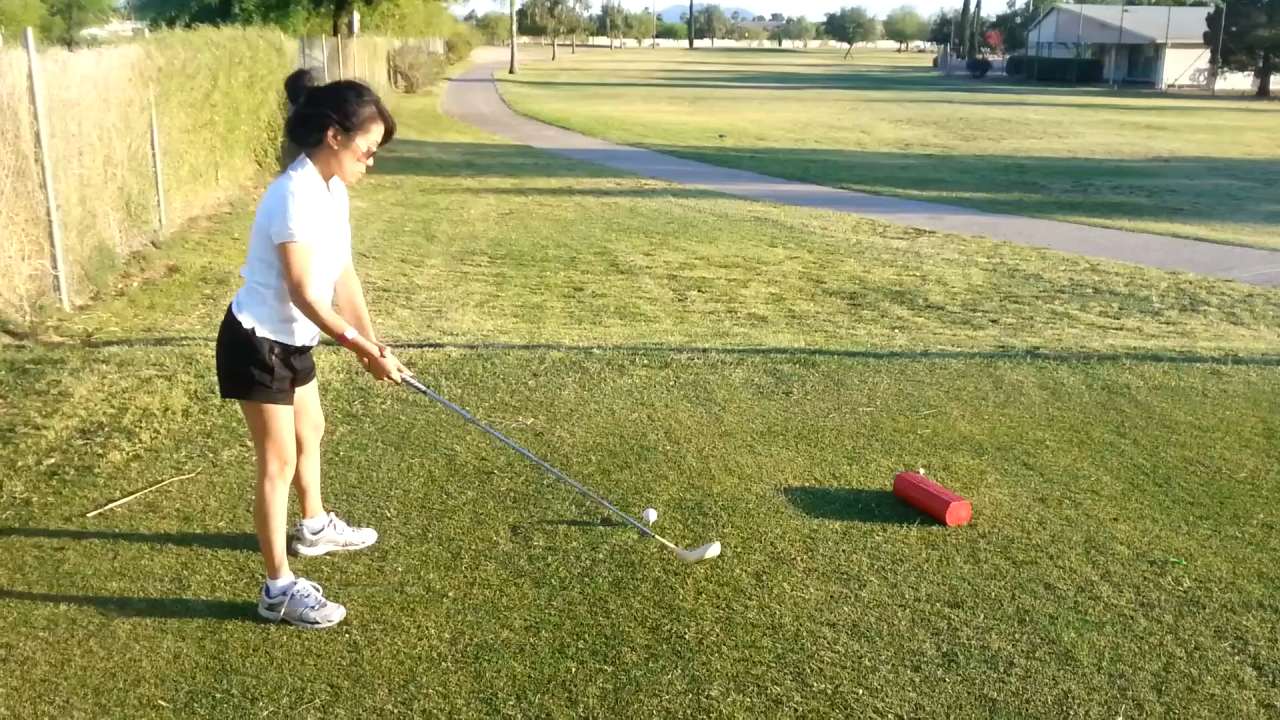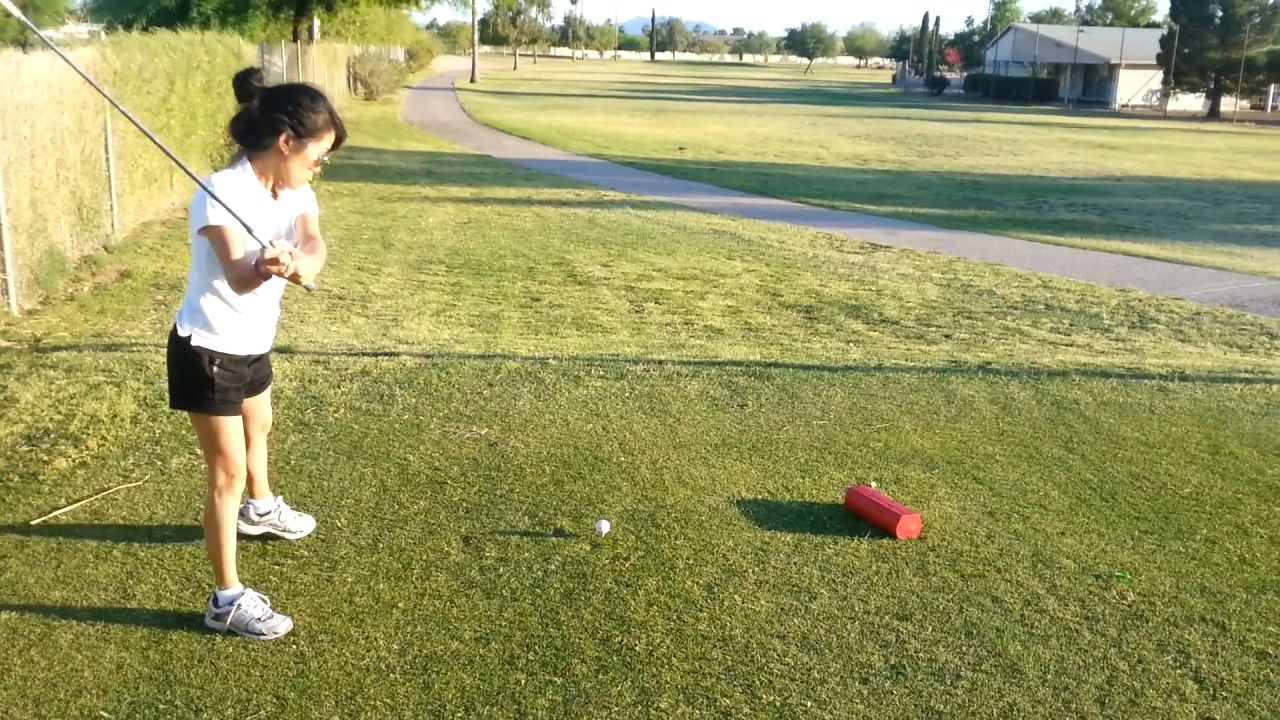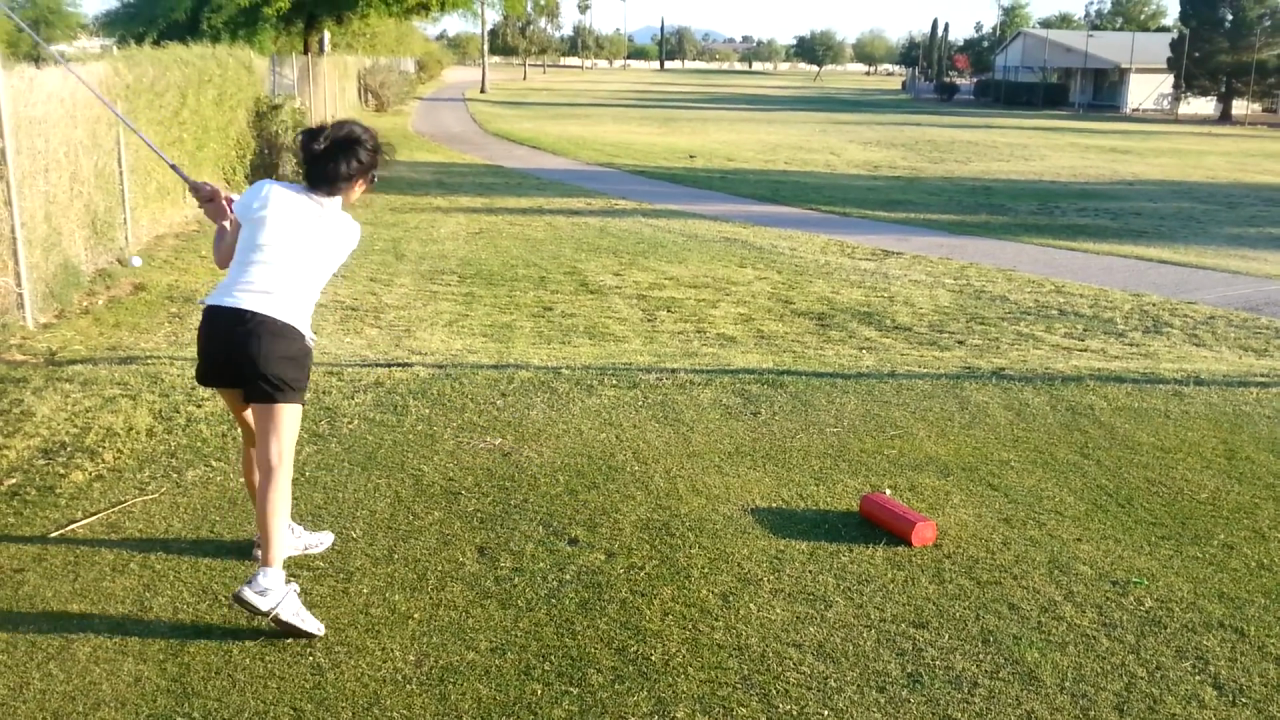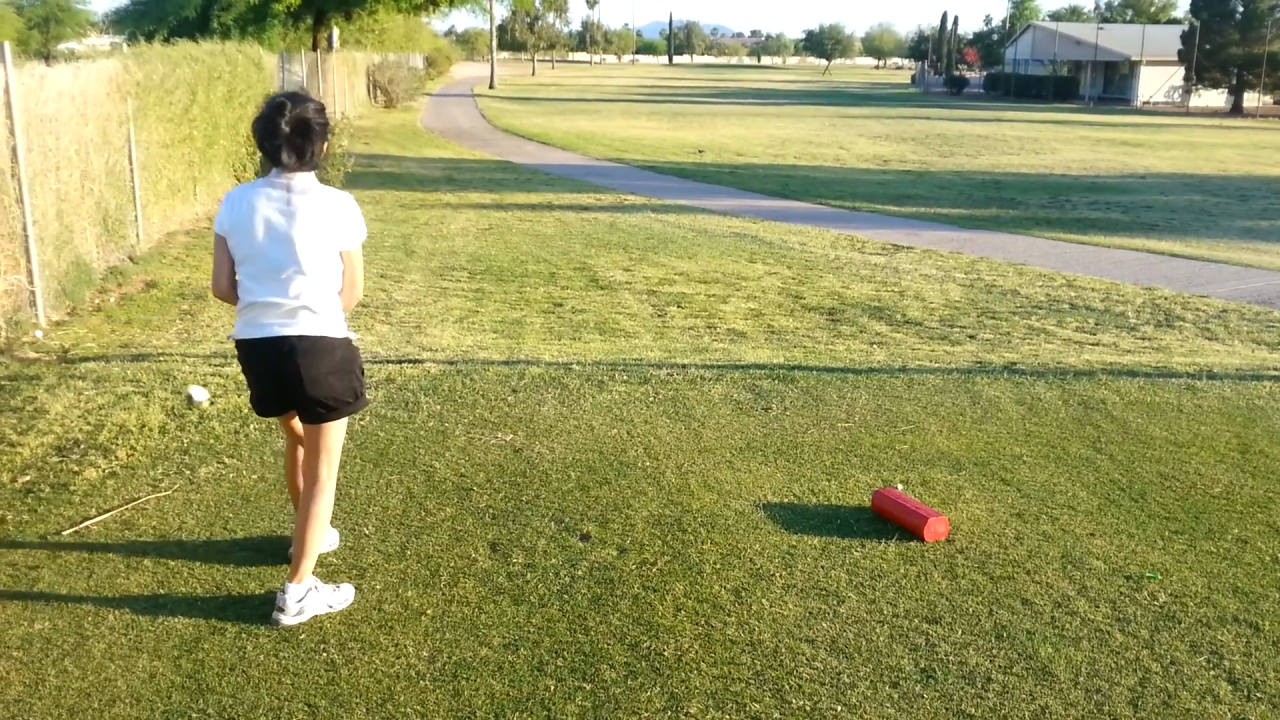
dt=0.7s
person 1, frame 1
left shoulder: (330, 189)
right shoulder: (297, 196)
left elbow: (342, 273)
right elbow: (305, 296)
left wrist: (370, 336)
right wrist: (363, 349)
left hip: (288, 340)
right hip: (257, 342)
left knee: (310, 433)
right knee: (278, 460)
left ankle: (314, 526)
right ankle: (279, 588)
person 1, frame 2
left shoulder: (295, 193)
right shoulder: (221, 192)
left elbow: (313, 243)
right elbow: (236, 275)
left wrist: (304, 263)
right wrist: (268, 268)
left hip: (251, 347)
right hip: (207, 351)
left knee: (259, 426)
right knee: (228, 471)
left ankle: (261, 508)
right ankle: (227, 598)
person 1, frame 3
left shoulder: (264, 193)
right shoulder: (345, 230)
left elbow: (225, 259)
left wrist: (219, 215)
right wrist: (230, 208)
left hip: (220, 325)
right hip: (277, 337)
left knee: (256, 435)
right knee: (277, 458)
left ankle: (275, 531)
right ankle: (268, 578)
person 1, frame 4
left shoulder: (236, 203)
right shoulder: (337, 206)
left elbow: (222, 287)
right elbow: (351, 294)
left hip: (257, 349)
right hip: (320, 347)
left knee: (298, 439)
right knee: (322, 473)
left ankle: (307, 534)
right ankle: (298, 592)
